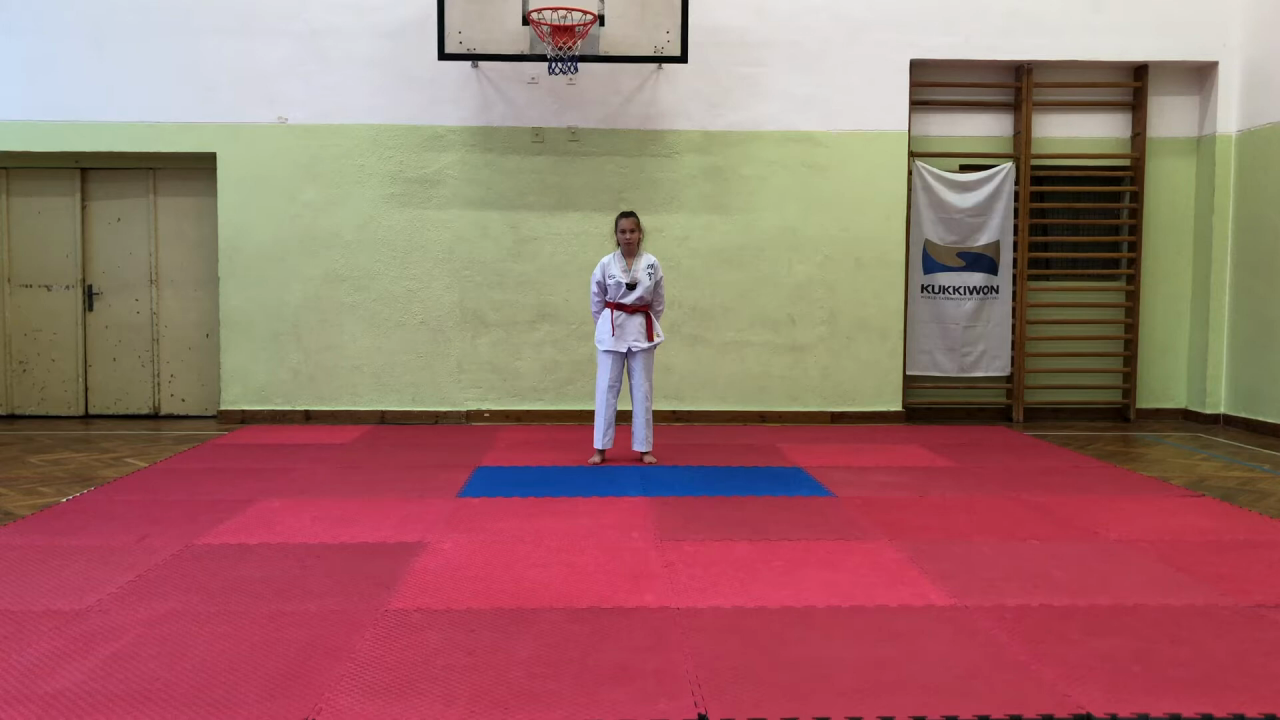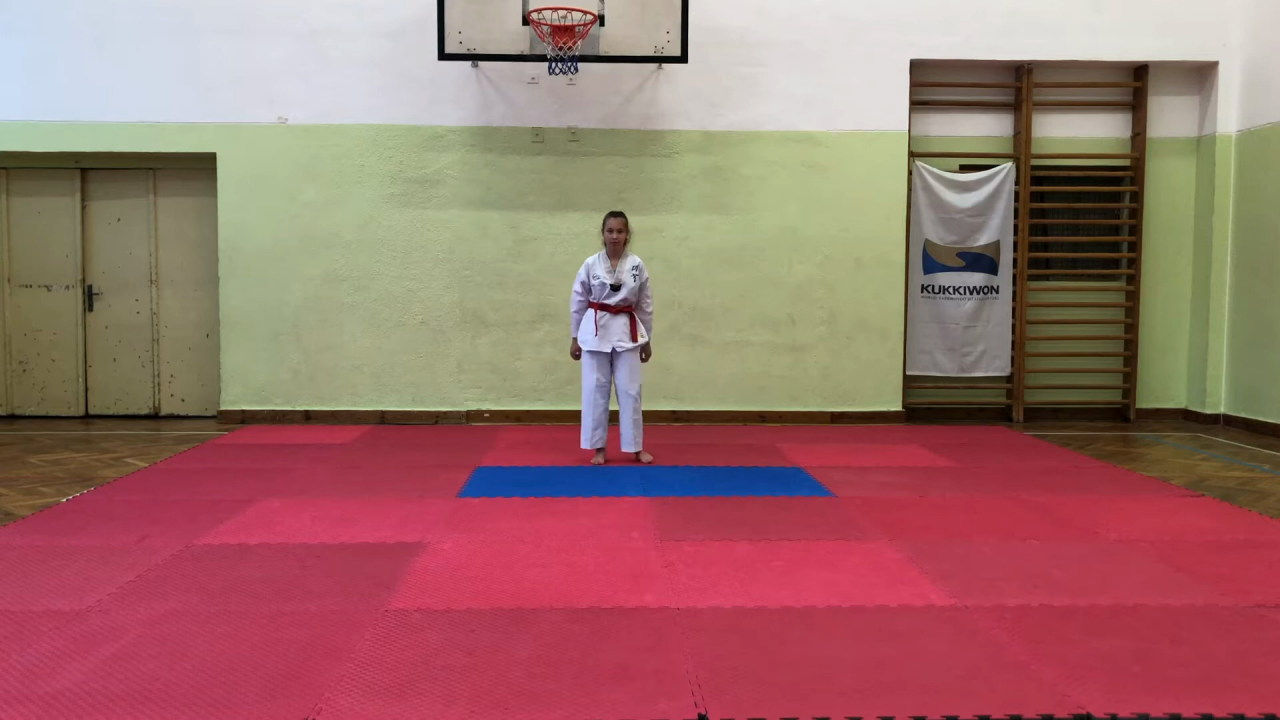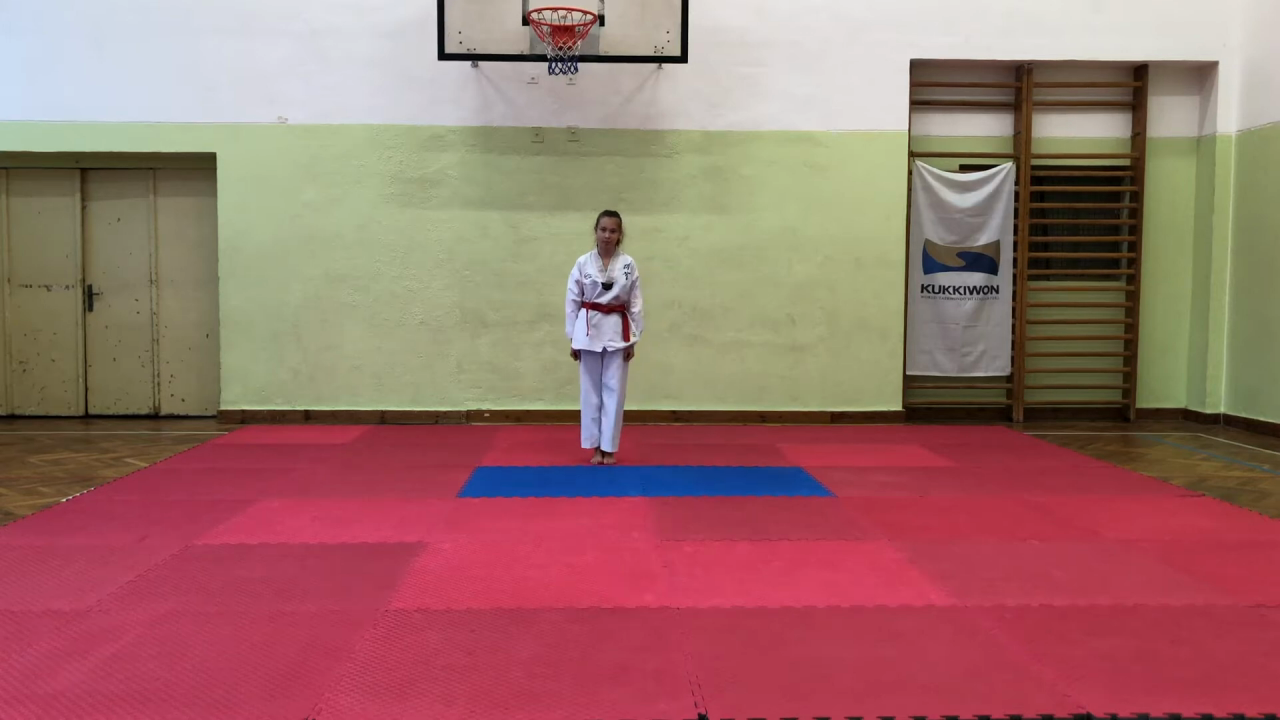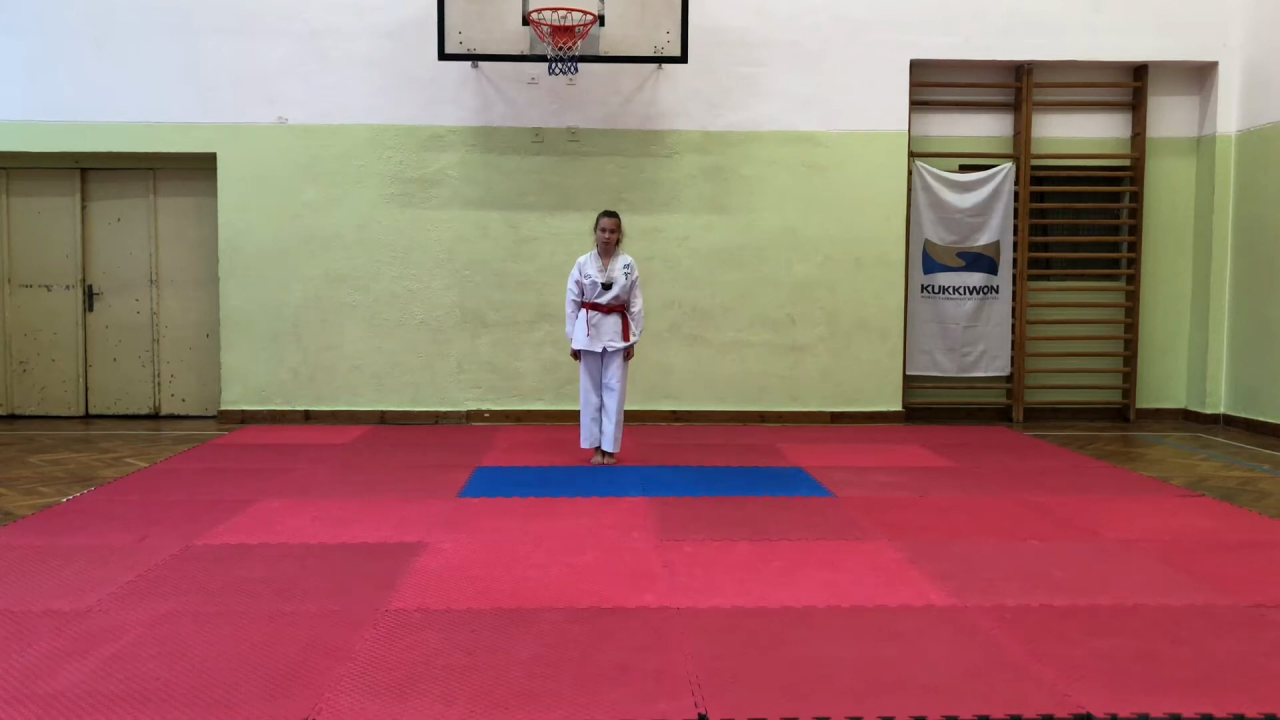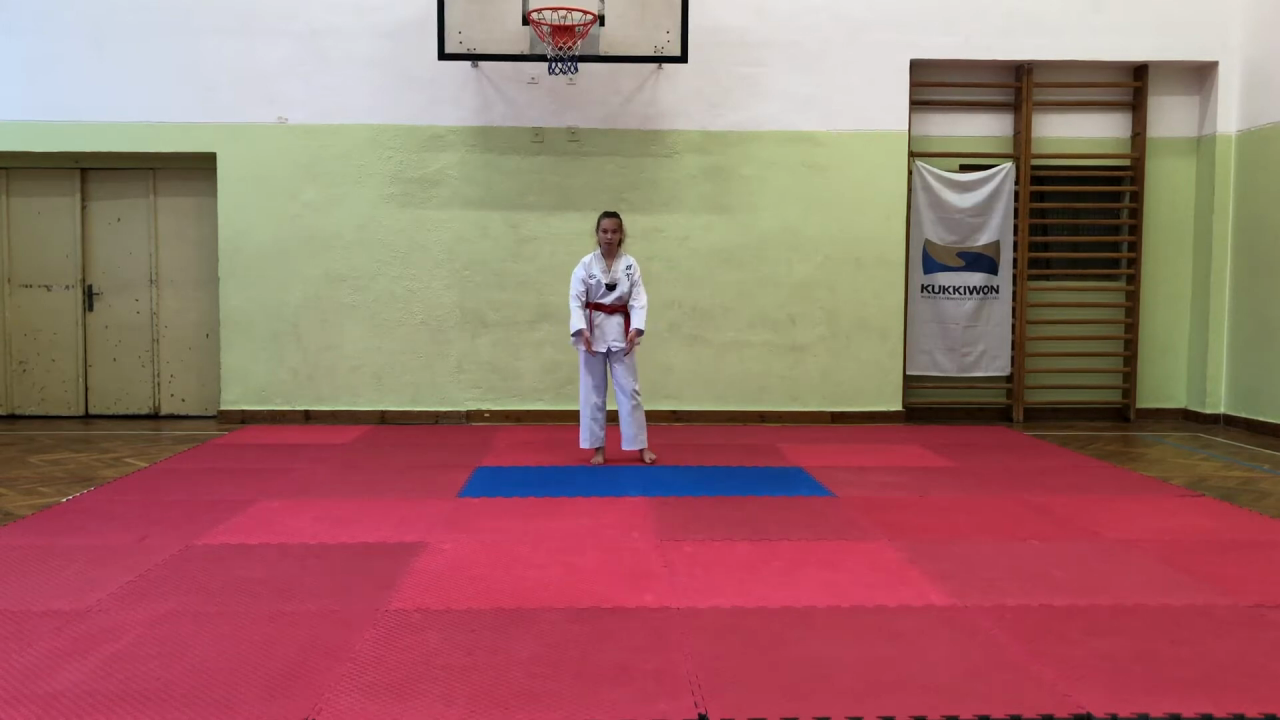
dt=0.7s
person 1, frame 1
left shoulder: (652, 264)
right shoulder: (606, 264)
left elbow: (658, 303)
right elbow: (597, 302)
left wrist: (648, 328)
right wrist: (607, 327)
left hip: (641, 329)
right hip: (612, 329)
left knee: (642, 389)
right knee: (607, 387)
left ankle: (644, 447)
right ankle: (601, 447)
person 1, frame 2
left shoulder: (637, 265)
right shoulder: (591, 264)
left elbow: (645, 305)
right elbow: (578, 302)
left wrist: (646, 340)
right wrist: (574, 337)
left hip: (626, 330)
right hip: (595, 330)
left knee: (631, 389)
right knee: (595, 389)
left ankle: (636, 447)
right ankle: (599, 448)
person 1, frame 3
left shoulder: (628, 264)
right shoulder: (583, 263)
left elbow: (635, 304)
right elbow: (572, 302)
left wrist: (633, 340)
right wrist: (573, 339)
left hip: (617, 331)
right hip: (589, 330)
left knee: (613, 389)
right knee: (591, 390)
left ankle: (609, 447)
right ankle: (596, 446)
person 1, frame 4
left shoulder: (628, 264)
right shoulder: (583, 263)
left elbow: (635, 304)
right elbow: (572, 302)
left wrist: (632, 340)
right wrist: (573, 339)
left hip: (617, 331)
right hip: (589, 330)
left knee: (614, 390)
right knee: (591, 390)
left ankle: (610, 448)
right ankle: (596, 446)
person 1, frame 5
left shoulder: (630, 264)
right shoulder: (586, 264)
left elbow: (638, 300)
right elbow: (576, 299)
left wrist: (636, 330)
right wrist: (582, 331)
left hip: (620, 331)
right hip: (593, 331)
left knee: (628, 389)
right knee: (592, 391)
left ankle: (640, 446)
right ankle: (597, 447)
